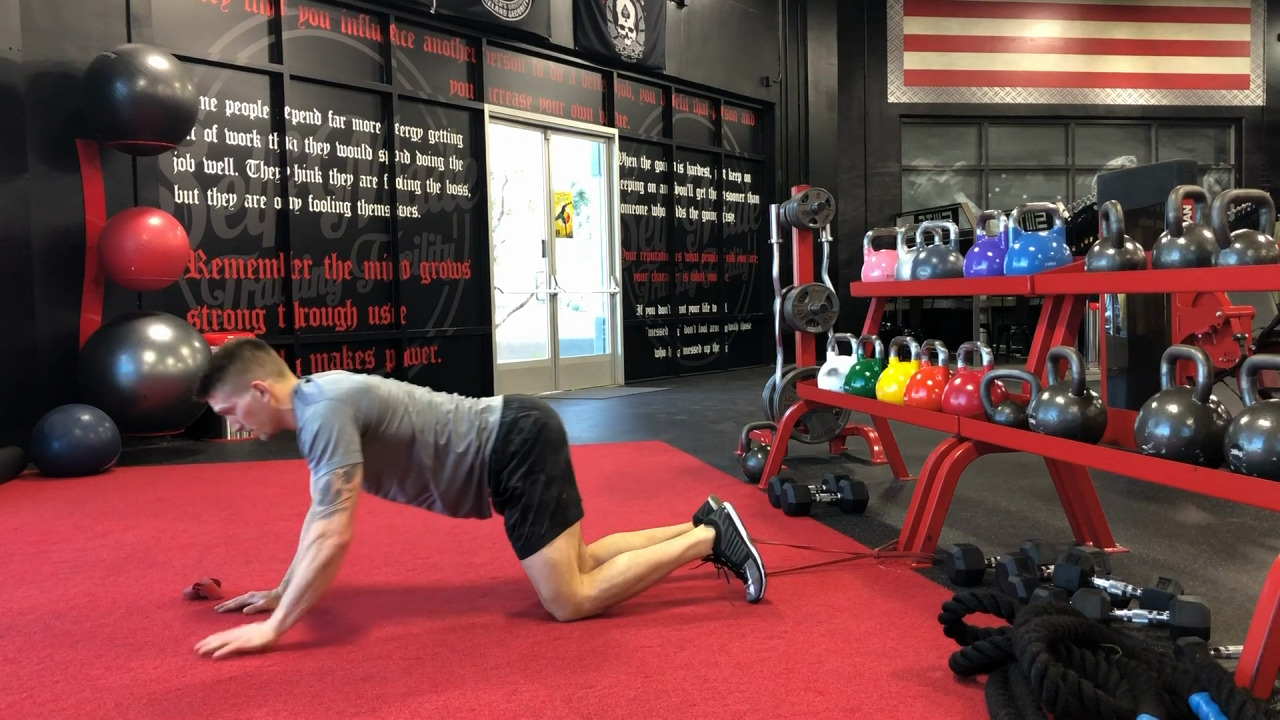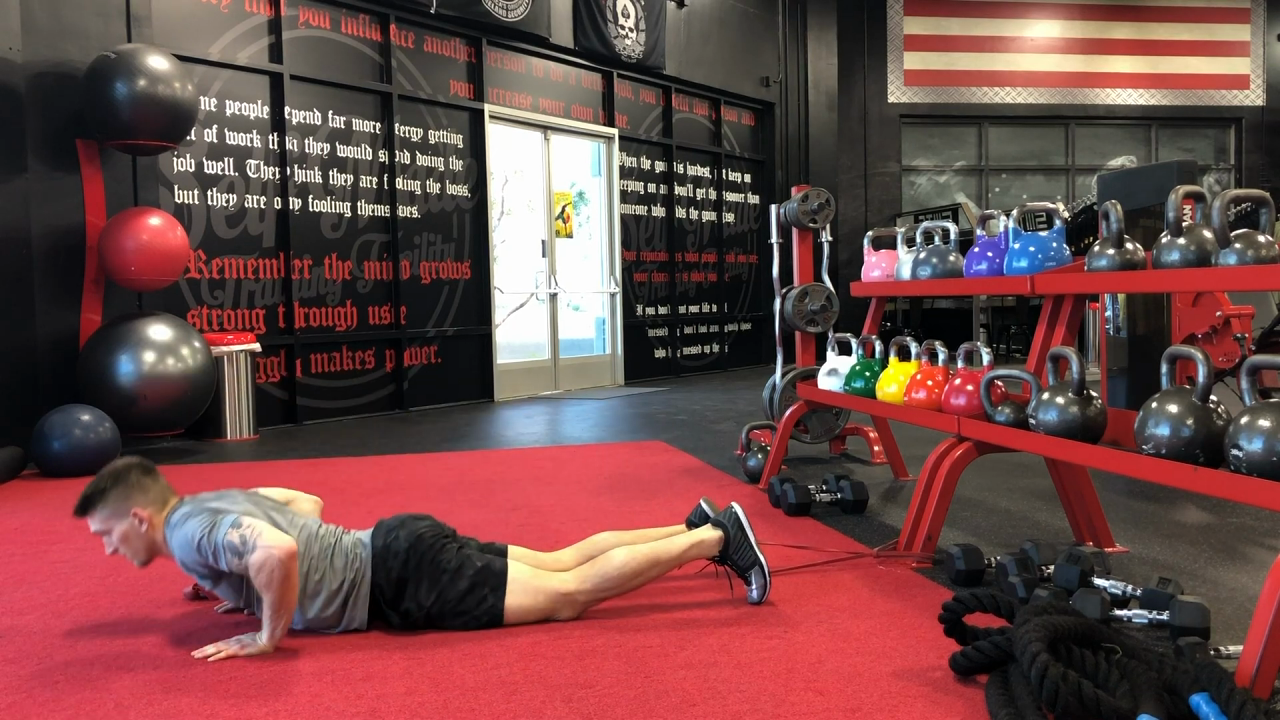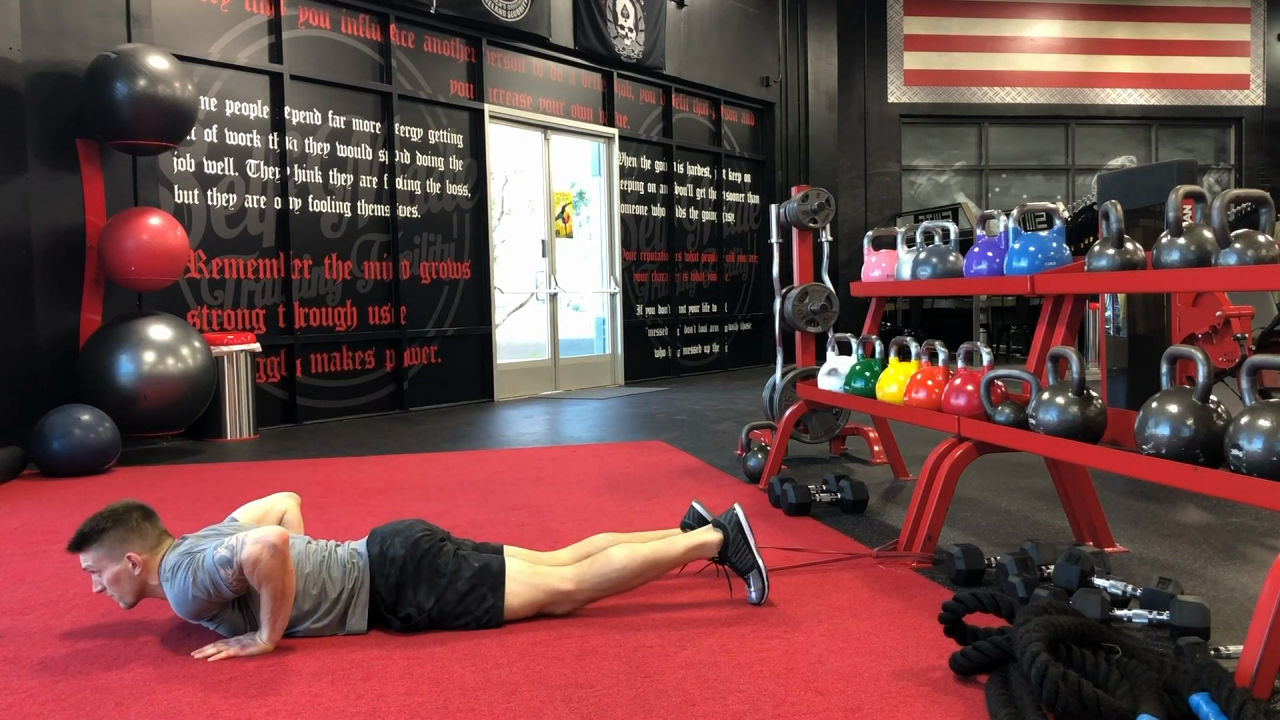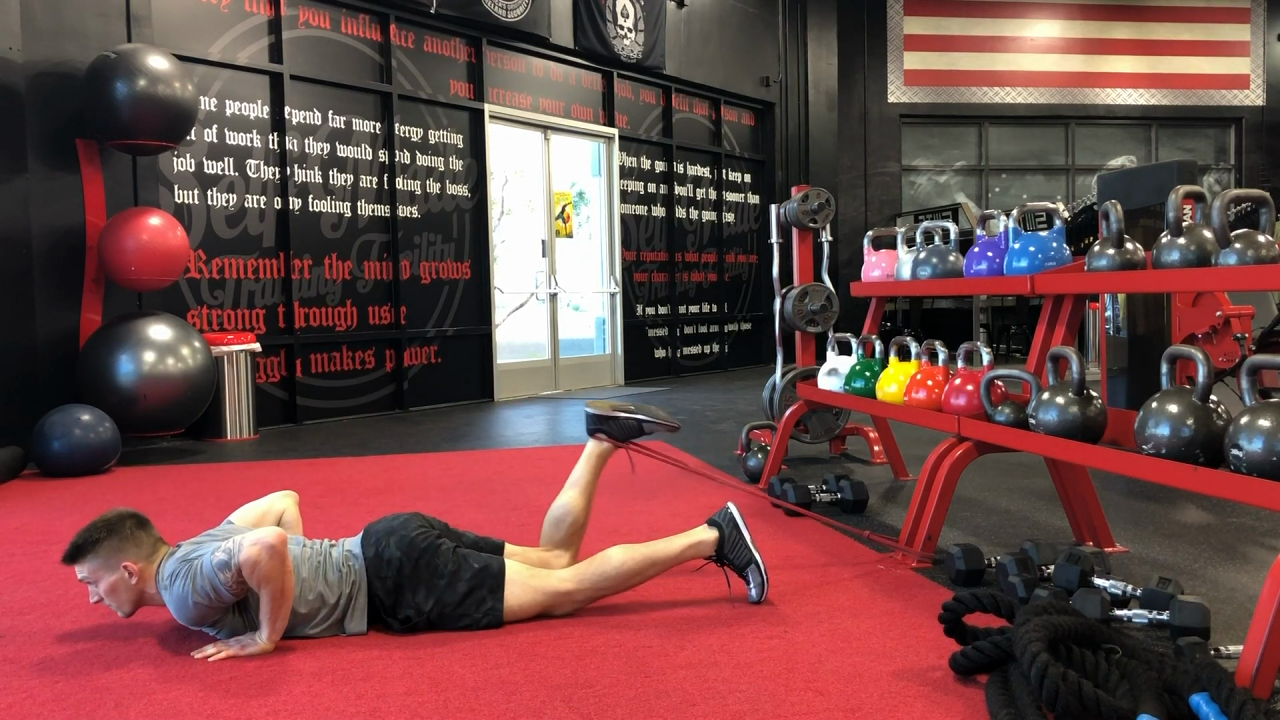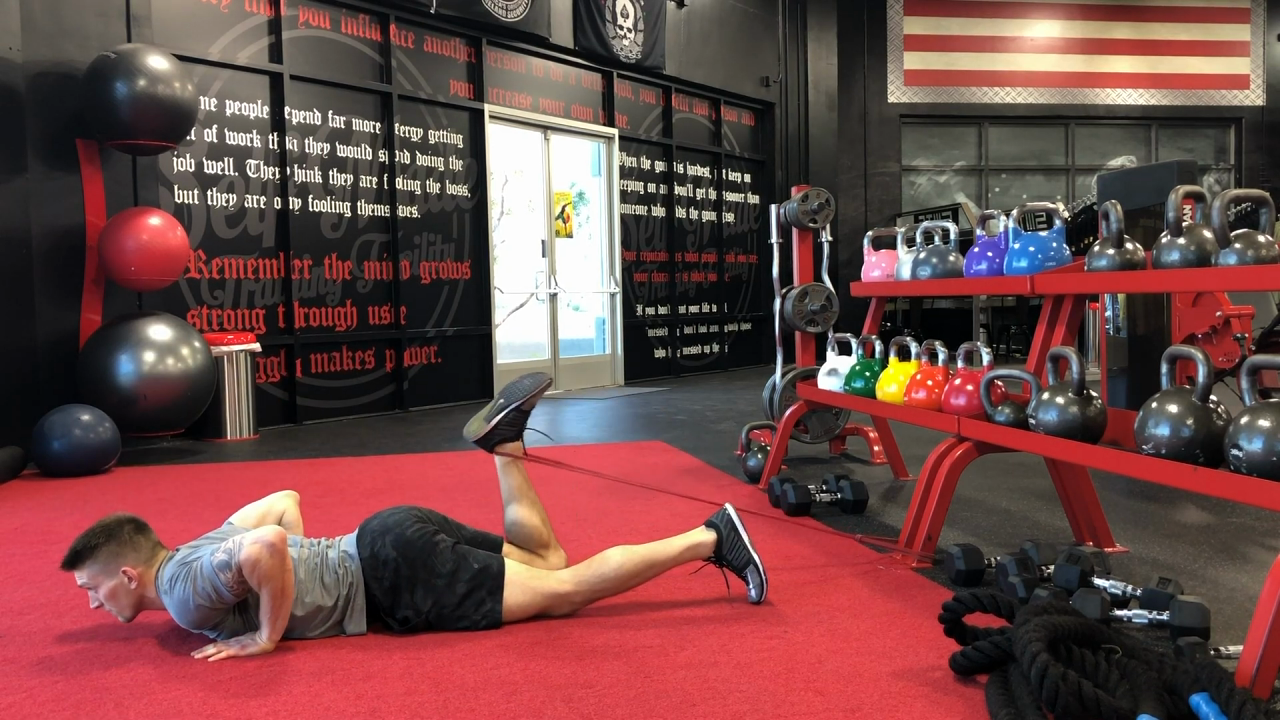
dt=1s
person 1, frame 1
left shoulder: (323, 413)
right shoulder: (318, 401)
left elbow: (332, 537)
right elbow: (320, 514)
left wrist: (275, 626)
right wrist: (279, 594)
left hip: (516, 445)
right hip: (516, 437)
left knee: (569, 601)
right knee: (575, 570)
left ankle: (708, 539)
right ankle: (702, 527)
person 1, frame 2
left shoulder: (188, 531)
right shoulder: (213, 501)
left elbow: (279, 553)
left wrist: (268, 635)
right wrist: (264, 598)
left hip: (402, 575)
right hip: (400, 547)
left knee: (570, 594)
right knee: (563, 562)
left ankle: (713, 539)
right ankle: (697, 526)
person 1, frame 3
left shoulder: (185, 582)
right shoulder: (205, 541)
left elbow: (270, 545)
right elbow: (285, 501)
left wrist: (269, 634)
left hip: (402, 582)
right hip: (398, 554)
left knee: (566, 590)
right knee: (561, 561)
left ankle: (715, 539)
right ankle: (690, 532)
person 1, frame 4
left shoulder: (184, 589)
right shoulder: (204, 547)
left elbow: (267, 548)
right elbow: (283, 499)
left wrist: (268, 635)
left hip: (400, 576)
right hip: (396, 546)
left knee: (565, 592)
right knee: (555, 560)
left ankle: (710, 537)
right ankle: (604, 437)
person 1, frame 5
left shoulder: (184, 593)
right shoulder: (202, 549)
left elbow: (265, 546)
right elbow: (285, 500)
left wrist: (269, 634)
left hip: (397, 572)
right hip: (396, 539)
left knee: (564, 591)
right knee: (548, 560)
left ankle: (708, 538)
right ankle: (505, 440)
